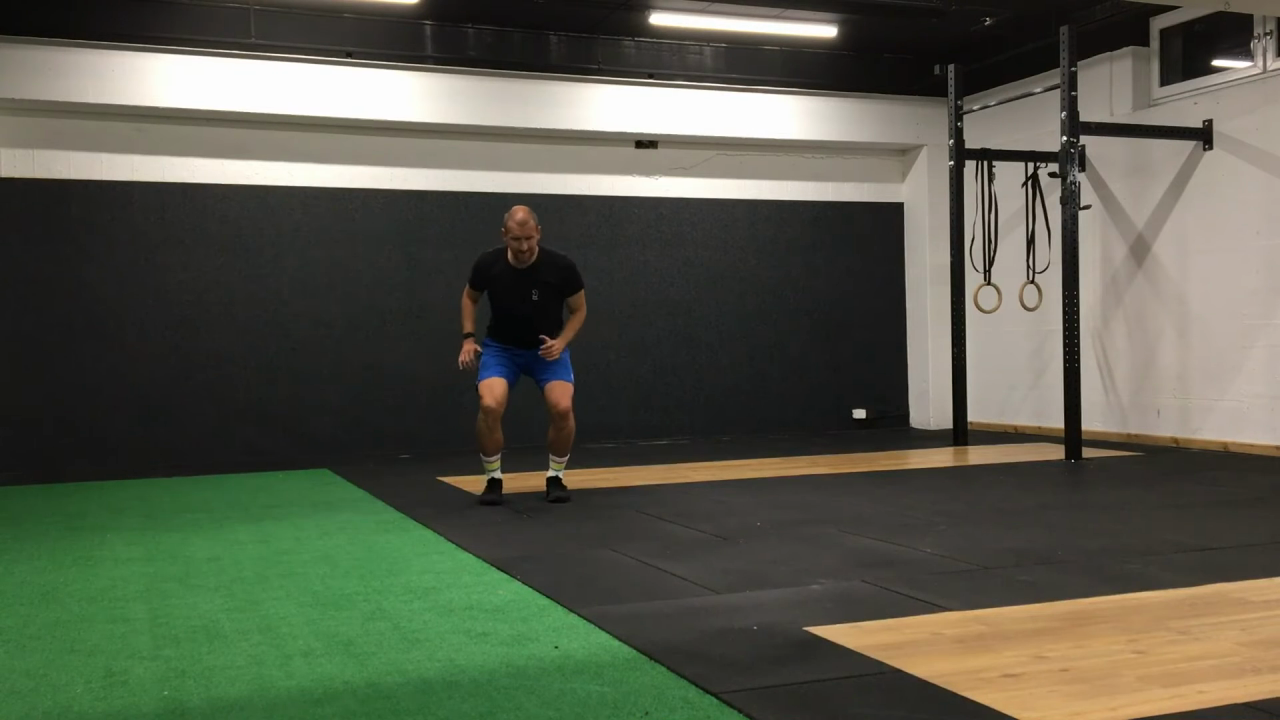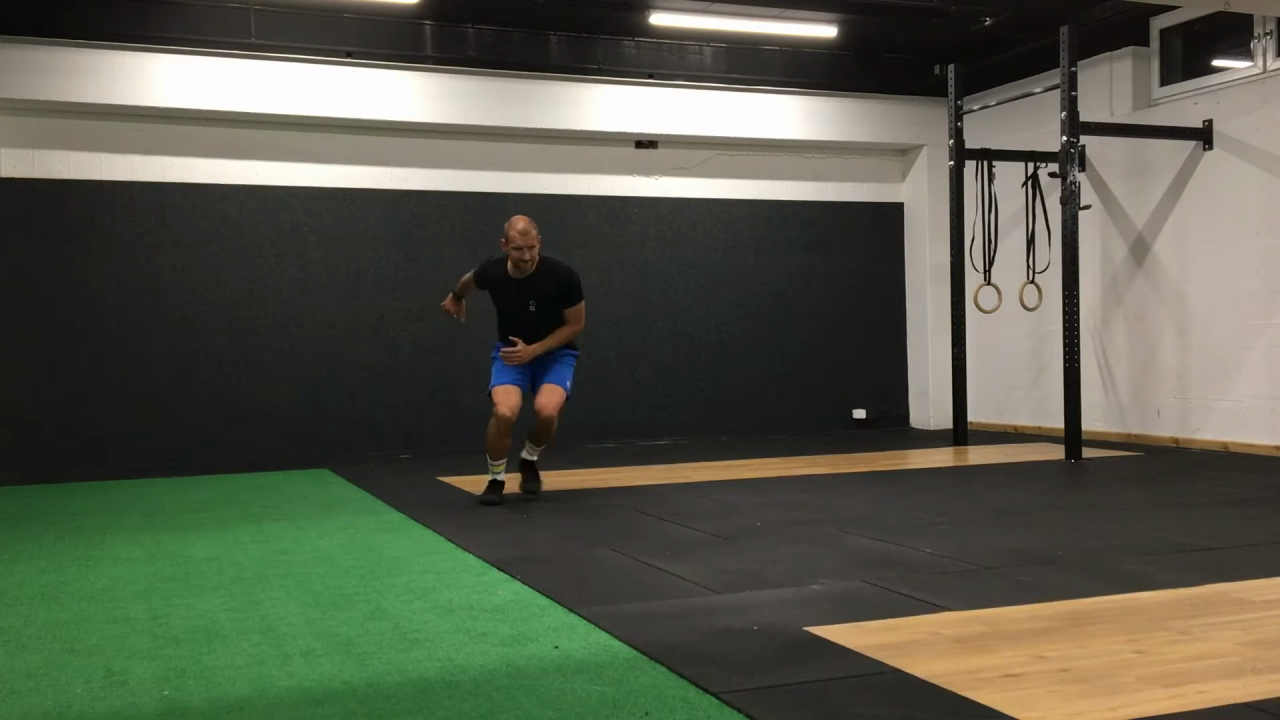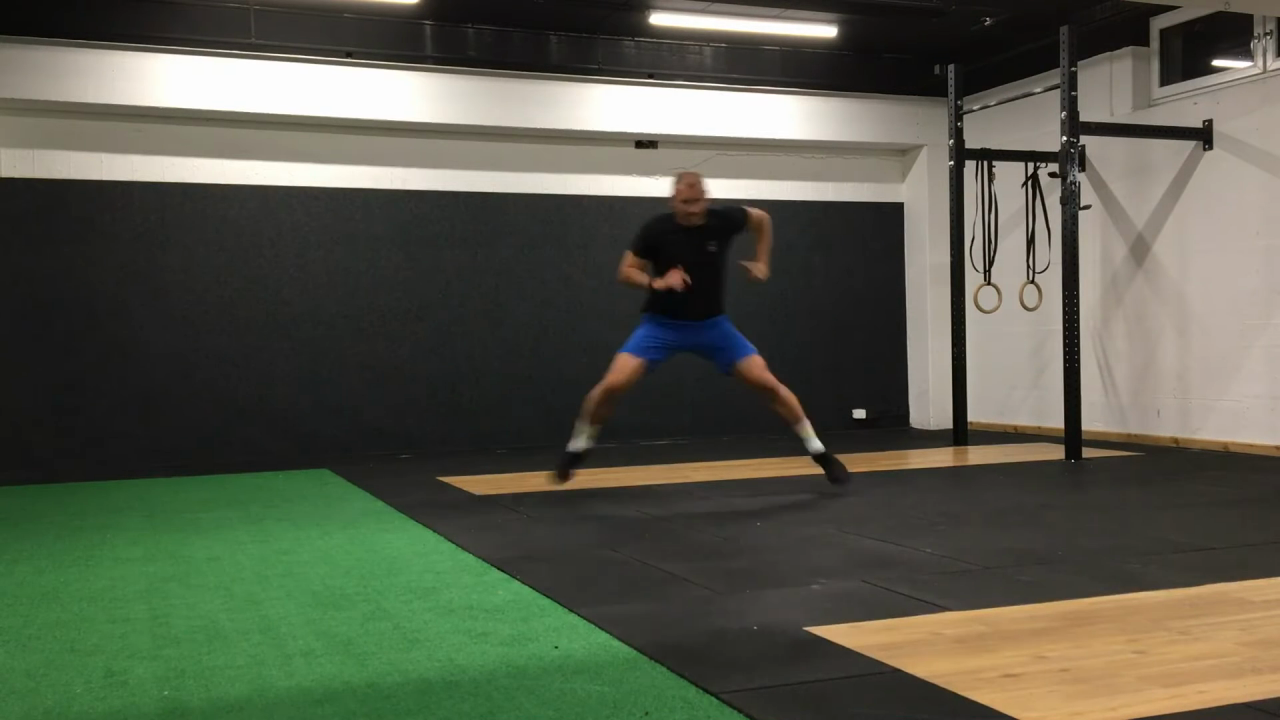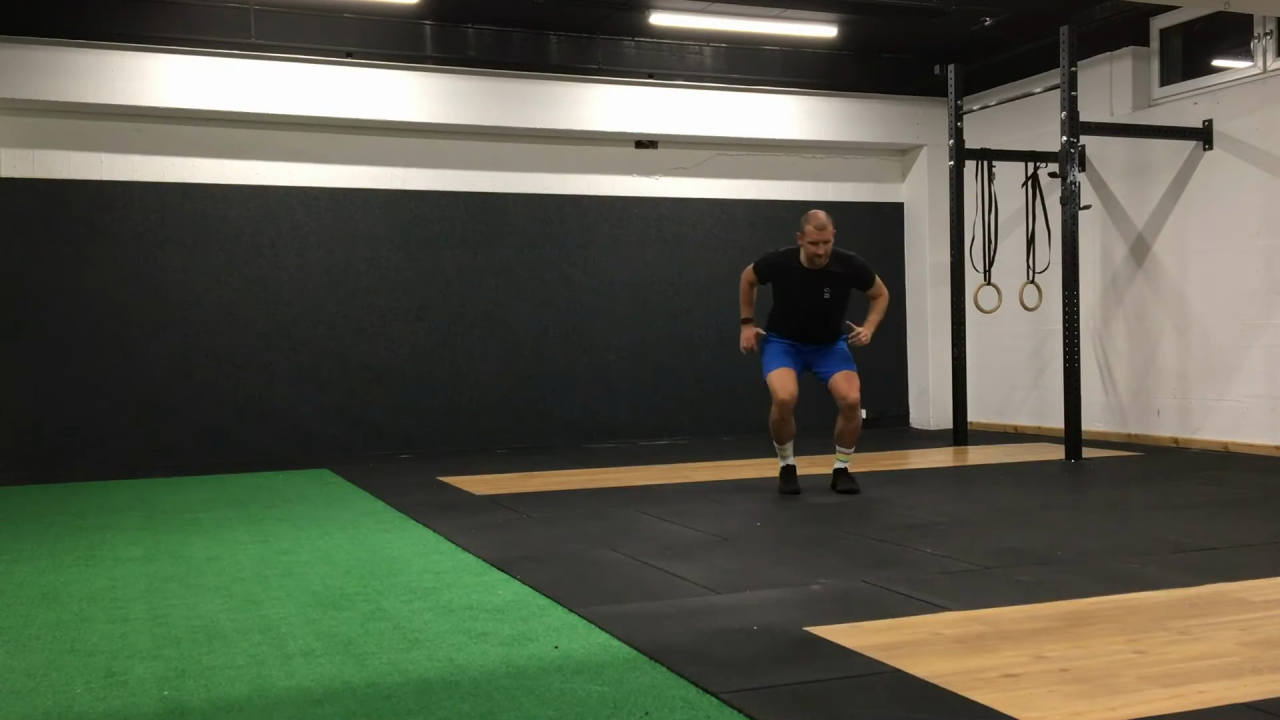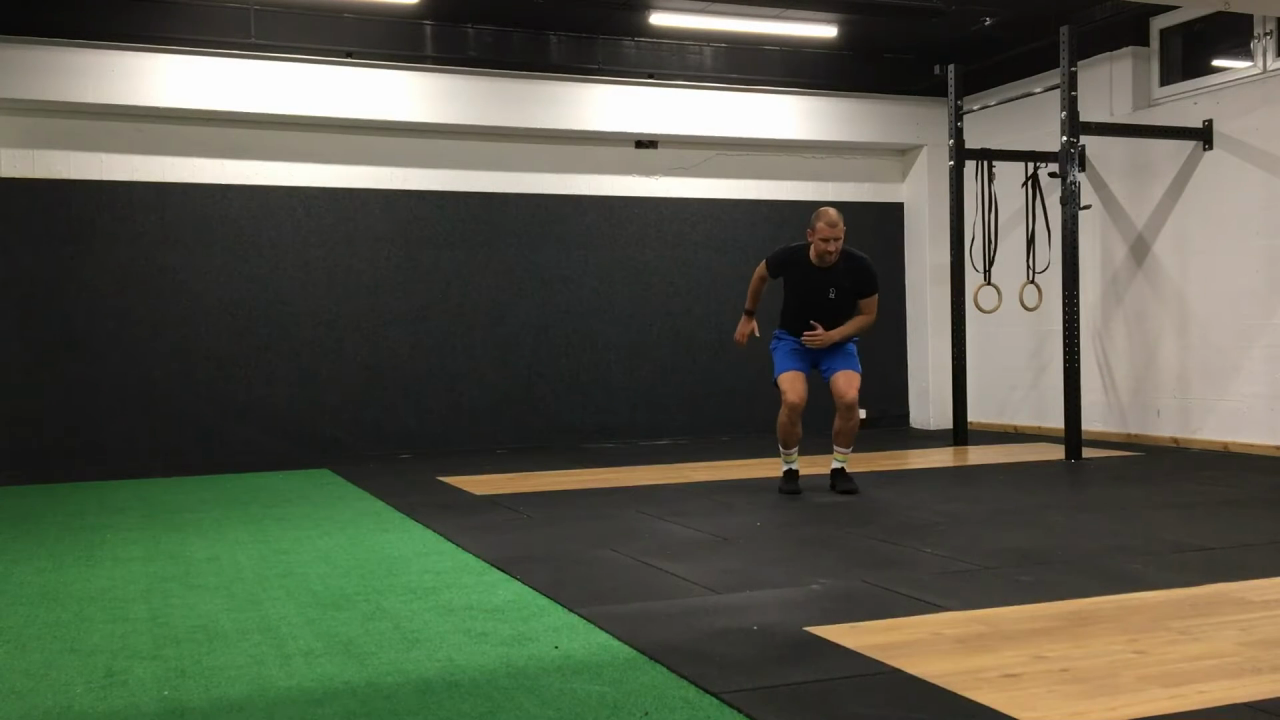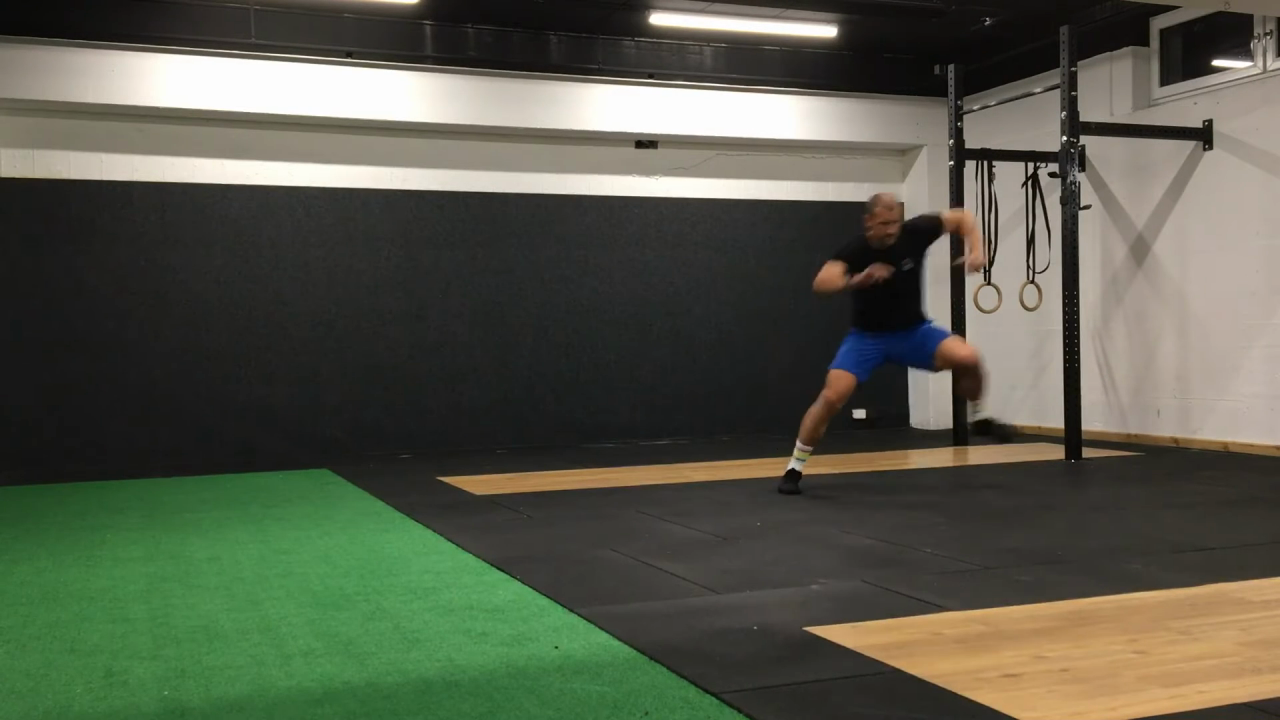
dt=0.5s
person 1, frame 1
left shoulder: (561, 267)
right shoulder: (488, 264)
left elbow: (579, 309)
right elbow: (470, 297)
left wrist: (561, 342)
right wrist: (468, 338)
left hip: (547, 348)
right hip: (500, 347)
left knee: (562, 408)
right knee: (490, 406)
left ankle: (555, 477)
right ankle: (493, 479)
person 1, frame 2
left shoulder: (562, 276)
right shoulder: (492, 270)
left elbow: (576, 324)
right elbow: (471, 280)
left wrist: (534, 351)
right wrist: (454, 297)
left hip: (554, 354)
right hip: (510, 351)
left knee: (546, 411)
right knee: (505, 413)
left ankle: (529, 459)
right ankle: (496, 480)
person 1, frame 3
left shoulder: (723, 219)
right shoulder: (656, 230)
left elbow: (762, 219)
right elbow: (626, 271)
left wrist: (762, 262)
right wrist: (656, 283)
left hip: (711, 324)
right hip: (662, 323)
left knee: (767, 384)
right knee: (614, 384)
left ankle: (817, 451)
right ankle: (579, 447)
person 1, frame 4
left shoulder: (851, 265)
right shoulder: (778, 262)
left elbow: (880, 294)
right elbow: (748, 278)
left wrist: (868, 328)
right wrist: (747, 323)
left hip: (829, 344)
right hip: (781, 341)
left knee: (850, 400)
right knee: (784, 398)
left ankle: (841, 469)
right ankle: (787, 466)
person 1, frame 5
left shoulder: (859, 267)
right shoulder: (789, 257)
left elbow: (868, 314)
right elbow: (761, 275)
left wrist: (832, 337)
right wrist: (748, 316)
left hip: (836, 341)
right hip: (792, 339)
left knee: (848, 399)
right knee: (793, 401)
left ankle: (838, 469)
right ankle: (789, 469)
person 1, frame 6
left shoulder: (915, 232)
right shoulder: (853, 250)
left elbow: (961, 217)
right elbow: (821, 284)
left wrist: (976, 249)
right wrist: (856, 280)
left hip: (914, 331)
right hip: (867, 335)
left knee: (968, 360)
right knee: (832, 398)
left ankle: (980, 420)
right ankle: (795, 467)
